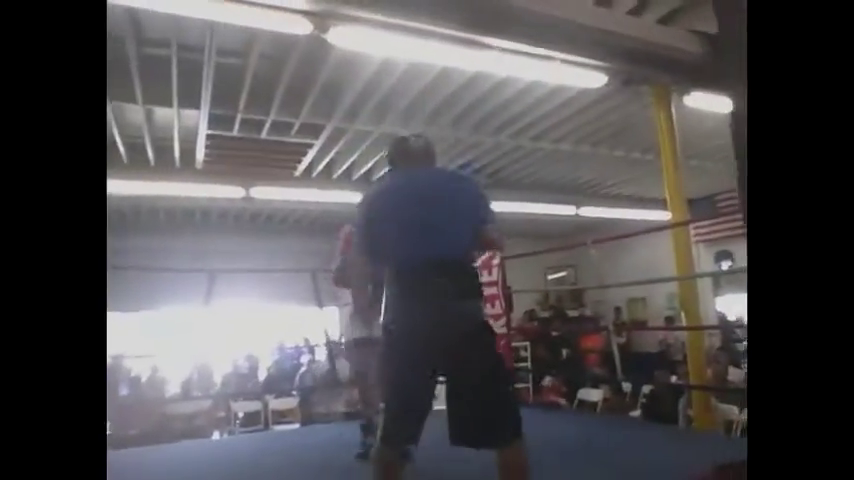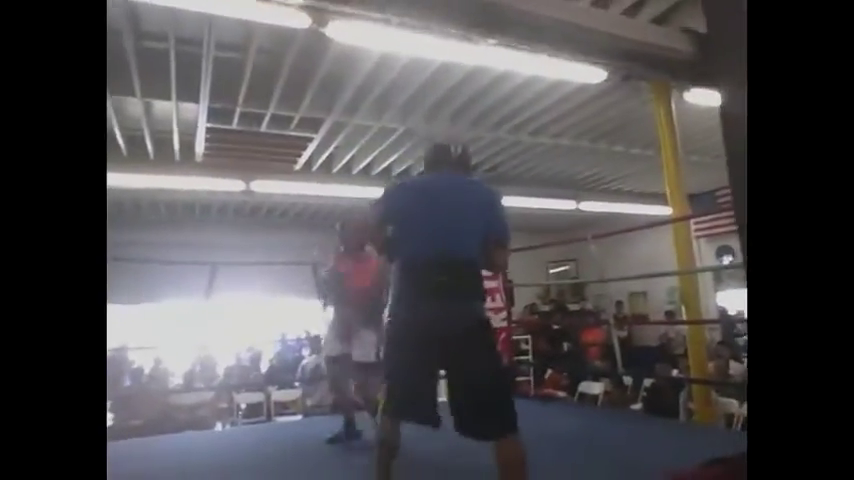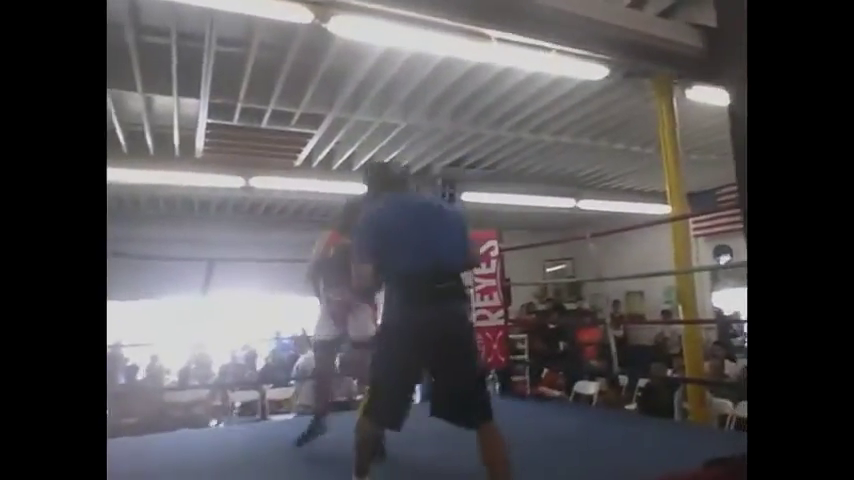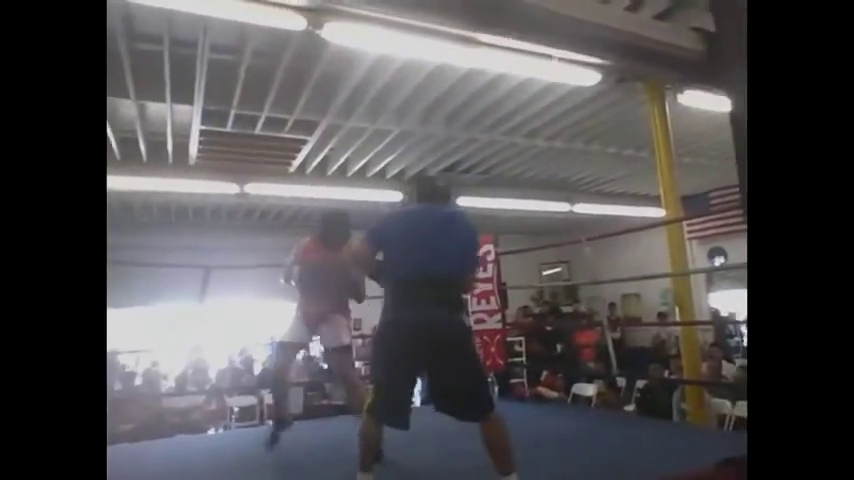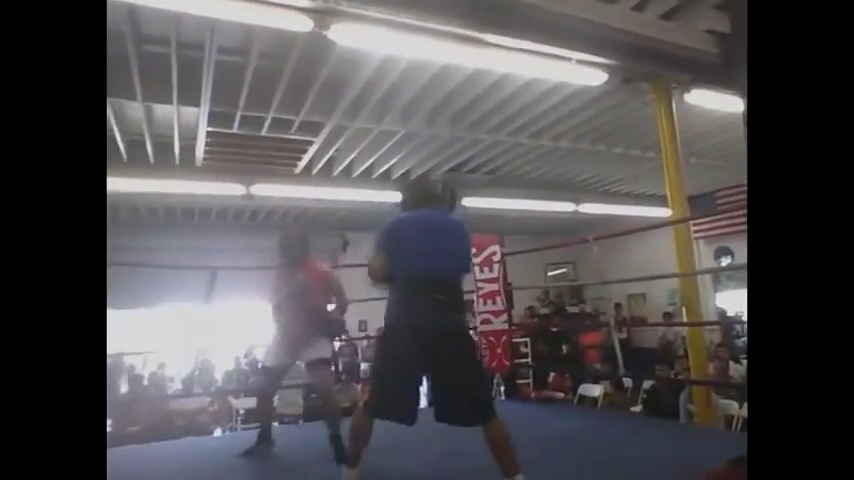
dt=0.3s
person 1, frame 1
left shoulder: (378, 198)
right shoulder: (463, 184)
left elbow: (362, 266)
right elbow: (489, 241)
left hip: (406, 316)
right hip: (462, 311)
left knee: (395, 426)
right knee: (504, 429)
person 1, frame 2
left shoulder: (403, 191)
right shoulder: (485, 196)
left elbow: (377, 239)
right elbow: (499, 262)
left hip: (411, 313)
right hip: (465, 311)
left knee: (395, 407)
right knee: (501, 423)
person 1, frame 3
left shoulder: (372, 218)
right shoulder: (445, 210)
left elbow: (364, 282)
right elbow: (471, 259)
left hip: (404, 318)
right hip: (451, 314)
left knee: (375, 410)
right knee: (480, 414)
person 1, frame 4
left shoulder: (393, 220)
right shoulder: (461, 223)
left elbow: (359, 255)
right elbow: (467, 282)
left hip: (400, 320)
right hip: (448, 321)
left knee: (378, 409)
right knee: (483, 409)
person 1, frame 5
left shoulder: (398, 225)
right shoulder: (459, 229)
left elbow: (378, 271)
left hip: (406, 322)
right hip: (451, 322)
left knee: (373, 405)
right knee: (484, 411)
person 2, frame 1
right shoulder: (350, 233)
right elbow: (339, 277)
left hip: (383, 303)
left knee: (380, 370)
right knee: (361, 369)
right ankle: (369, 432)
person 2, frame 2
left shoulder: (377, 263)
right shoulder: (339, 263)
left elbow: (382, 297)
right elbow: (327, 294)
right wrist: (329, 284)
left hip: (365, 326)
right hip: (341, 325)
left knee: (364, 385)
right knee: (337, 380)
right ankle: (350, 427)
person 2, frame 3
right shoulder: (329, 239)
right elbow: (313, 272)
left hip: (359, 307)
right hip: (331, 307)
left knee: (367, 369)
right knee: (322, 367)
right ankle: (318, 420)
person 2, frame 4
left shoulder: (348, 256)
right shoulder: (305, 247)
left elbow: (360, 296)
right elbow: (287, 276)
left wrist: (351, 280)
right wrist: (301, 275)
left hip: (334, 316)
right hip: (305, 314)
left knee: (346, 372)
right knee: (279, 366)
right ankle: (280, 419)
person 2, frame 5
left shoulder: (321, 273)
right shoulder: (281, 274)
left elbow: (341, 299)
right elbow: (277, 311)
left wrist: (336, 318)
right wrist: (287, 297)
left hip: (315, 336)
right hip: (286, 337)
left knee: (324, 387)
right knee: (265, 389)
left ankle: (336, 439)
right ankle: (265, 438)
